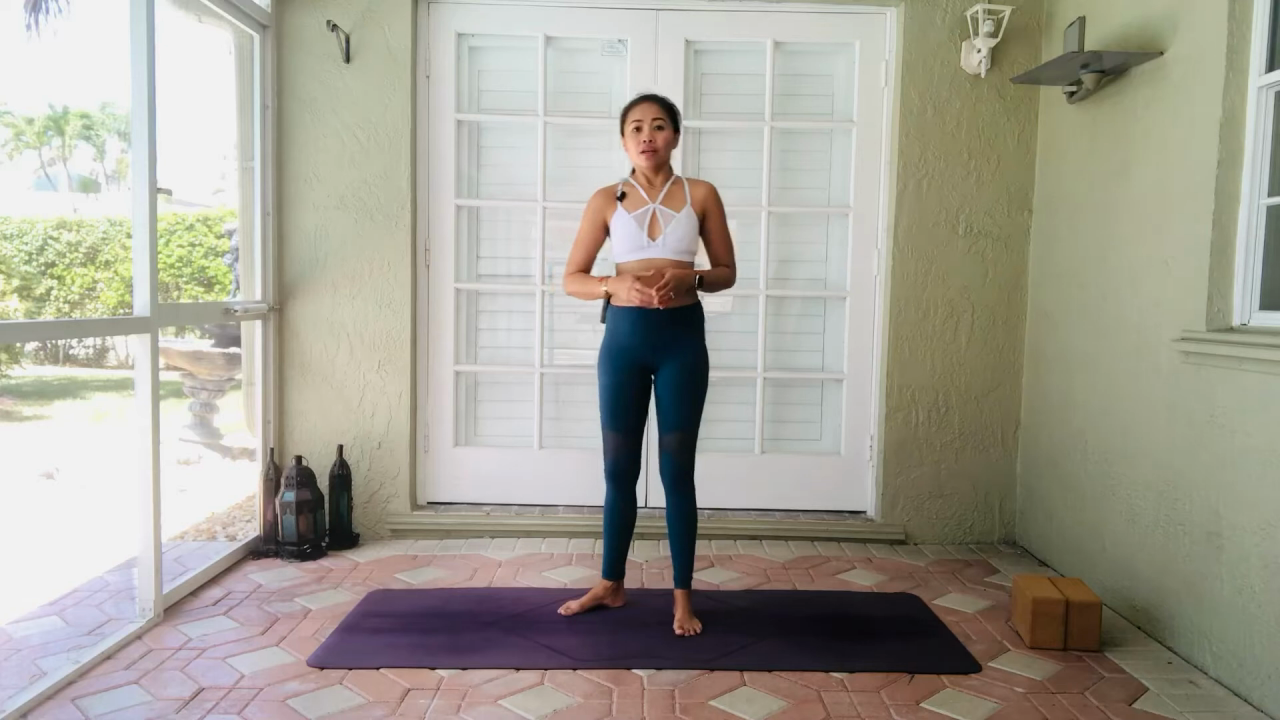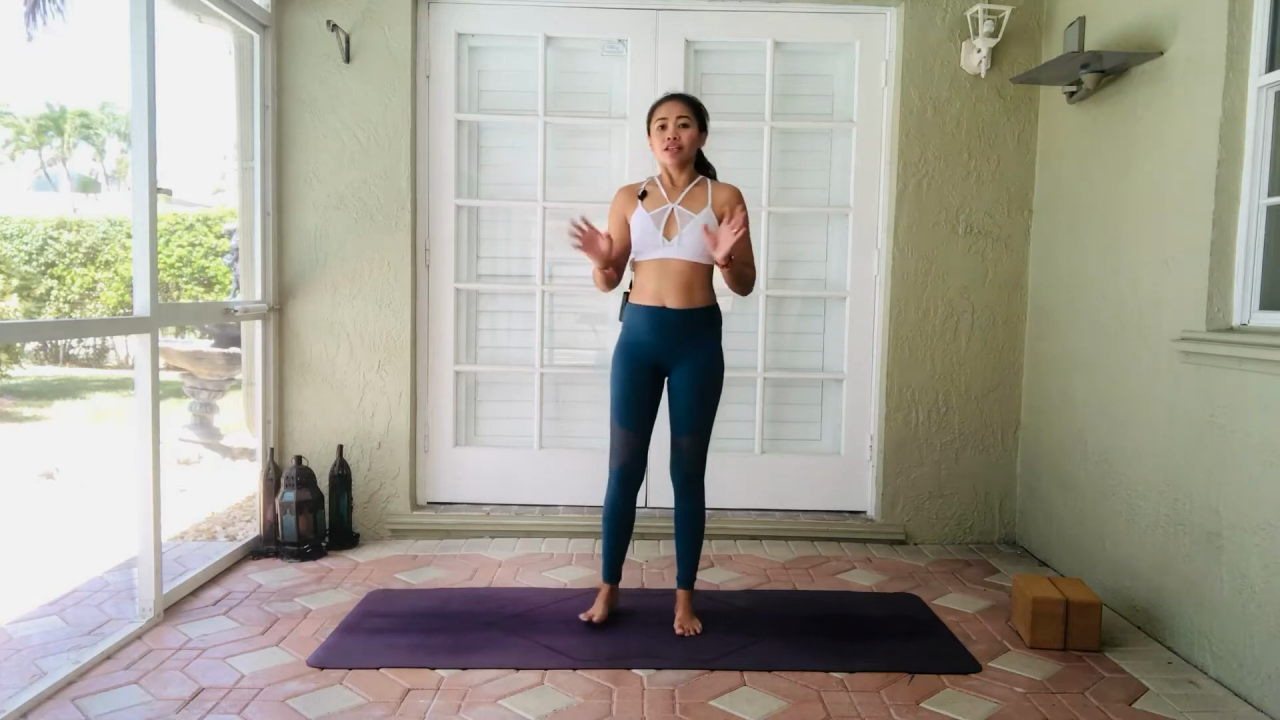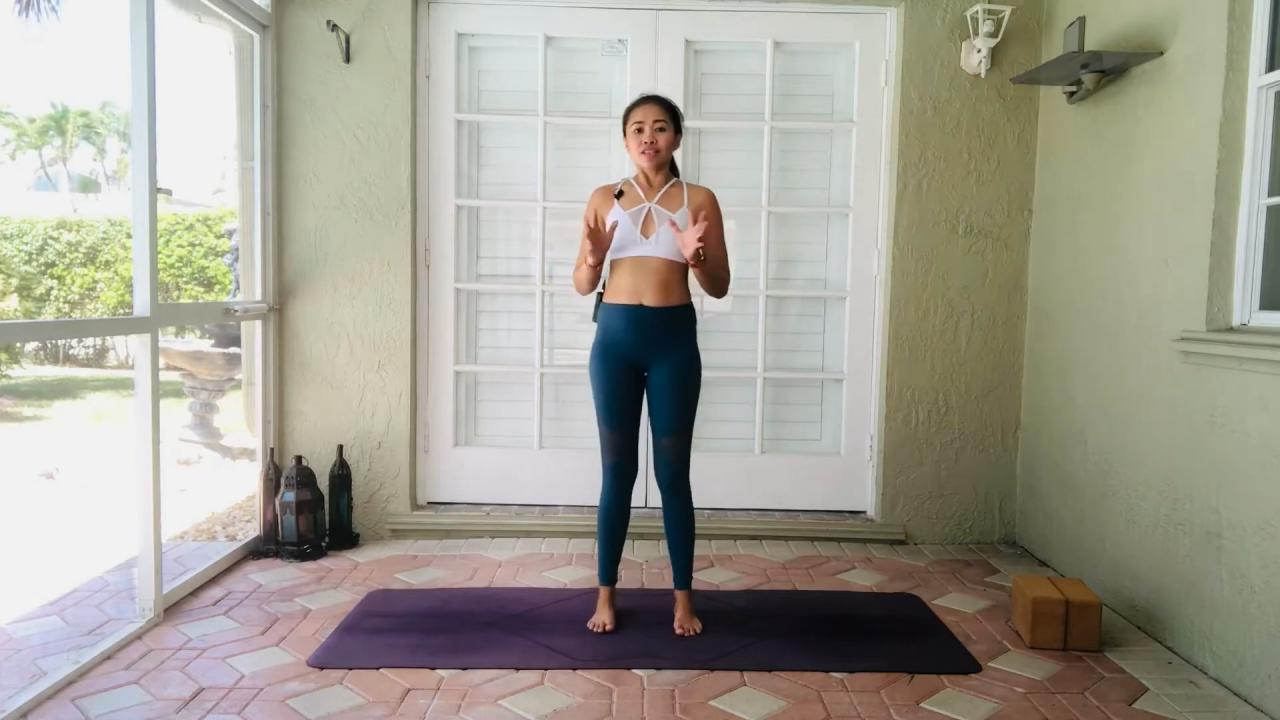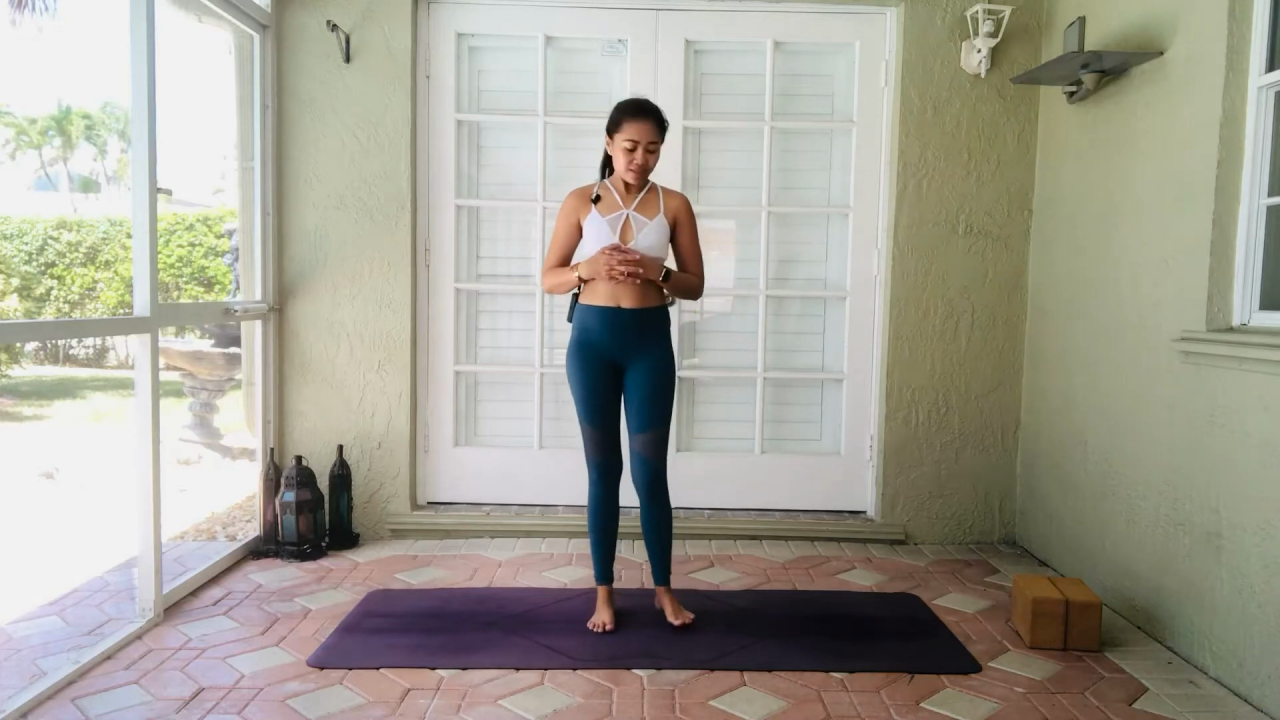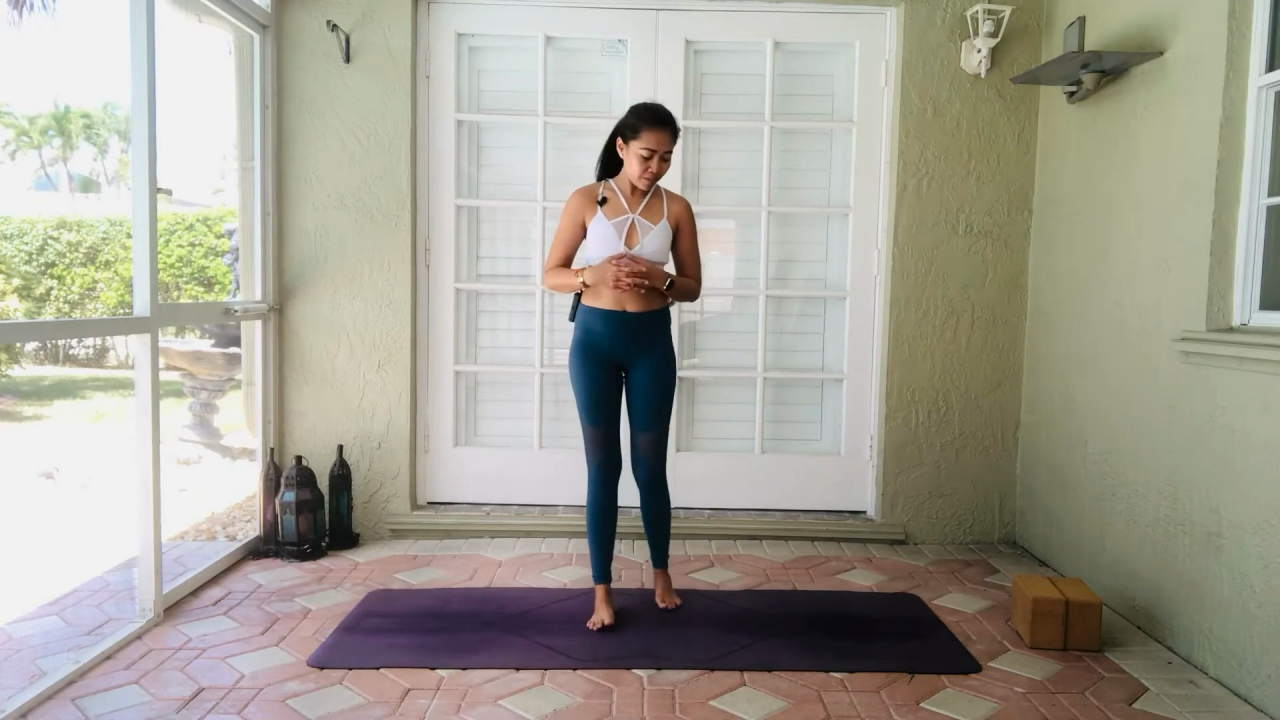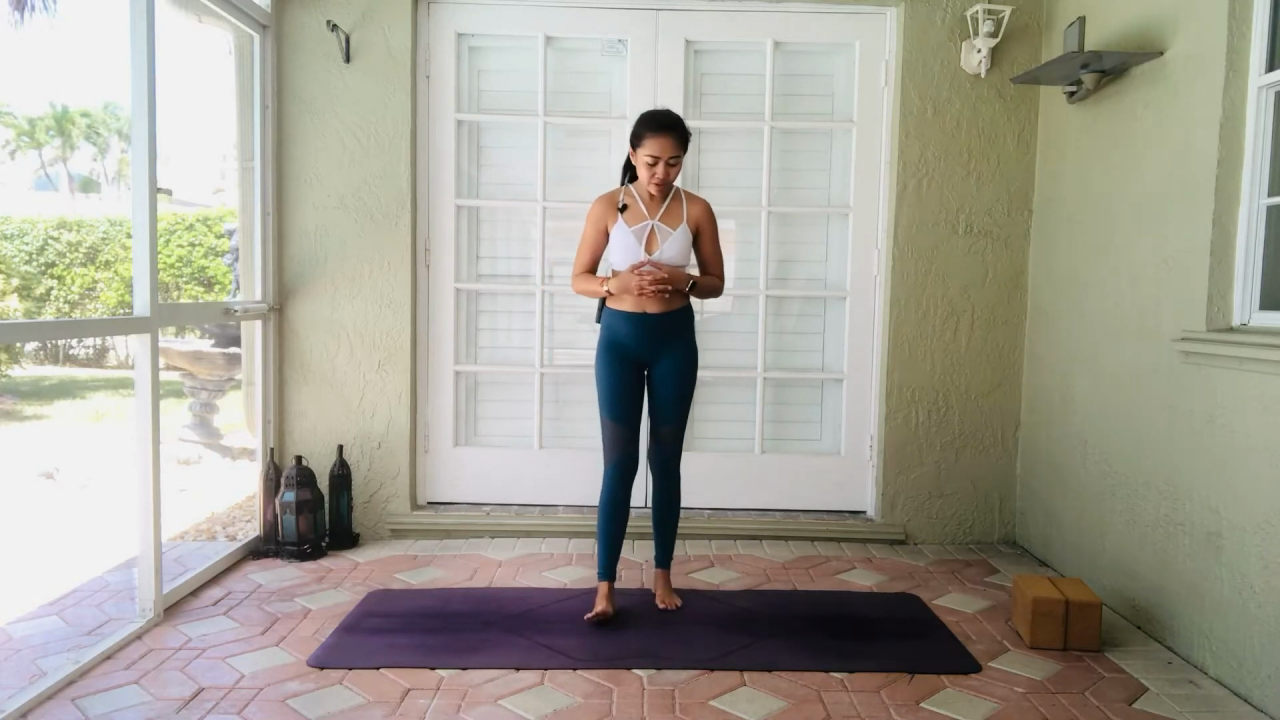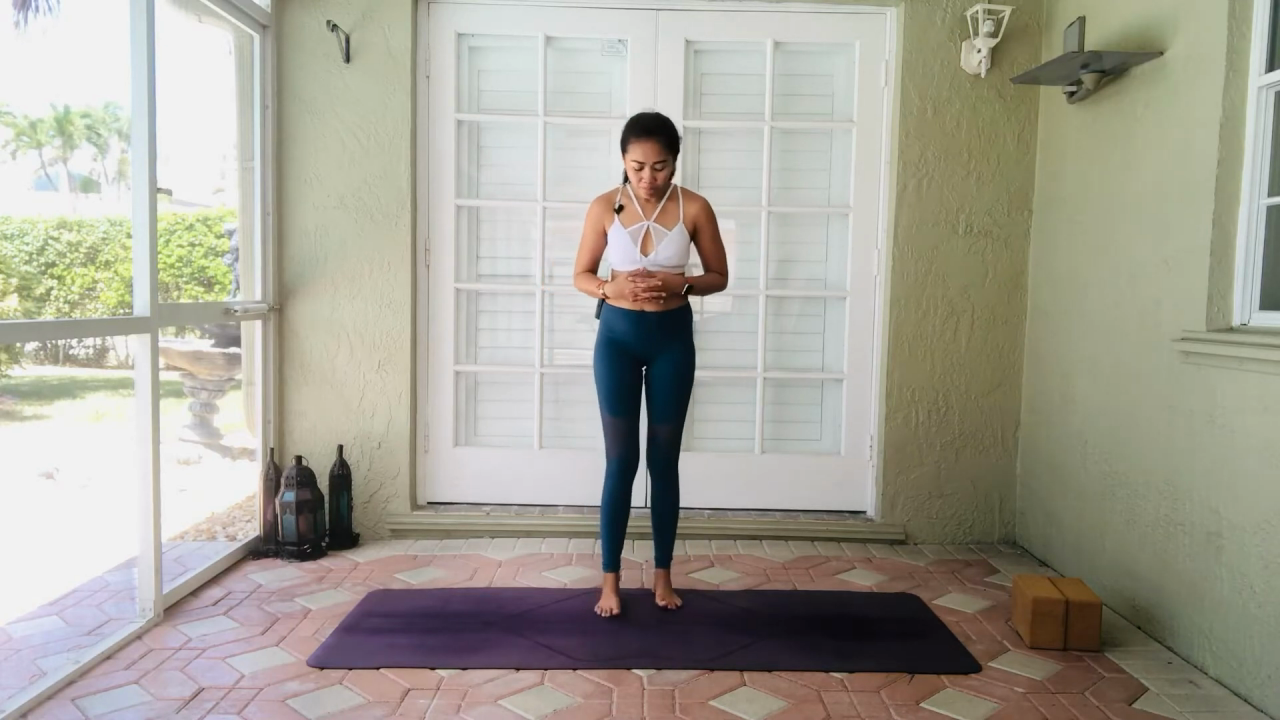
dt=0.4s
person 1, frame 1
left shoulder: (701, 195)
right shoulder: (606, 200)
left elbow: (727, 273)
right elbow: (572, 278)
left wrist: (688, 278)
right wrist: (615, 286)
left hip: (682, 338)
right hip: (624, 336)
left knee: (676, 471)
right knee: (619, 469)
left ankle: (682, 595)
right ankle: (610, 585)
person 1, frame 2
left shoulder: (725, 198)
right shoulder: (628, 198)
left elbow: (745, 284)
right elbow: (604, 282)
left wrist: (726, 258)
right wrist: (602, 259)
left hip: (698, 338)
right hip: (639, 335)
left knee: (688, 473)
right knee: (624, 468)
left ankle: (683, 596)
right ankle: (608, 587)
person 1, frame 3
left shoulder: (699, 200)
right shoulder: (603, 199)
left elbow: (719, 287)
right elbow: (583, 285)
left wrist: (695, 255)
right wrist: (592, 256)
left hip: (674, 336)
right hip: (615, 335)
left knee: (673, 473)
right knee: (617, 470)
left ankle: (683, 596)
right ankle: (605, 592)
person 1, frame 4
left shoulder: (674, 205)
right shoulder: (580, 201)
left elbow: (695, 285)
right elbow: (548, 278)
left wrist: (656, 272)
right wrist: (586, 268)
left hip: (650, 339)
right hip: (592, 337)
left knee: (649, 472)
right knee: (602, 469)
left ankle: (664, 587)
right ankle: (604, 594)
person 1, frame 5
left shoulder: (677, 208)
right shoulder: (585, 200)
left elbow: (693, 286)
right elbow: (551, 274)
left wrist: (660, 279)
right wrist: (591, 275)
left hip: (652, 340)
right hip: (595, 338)
left knee: (649, 467)
right knee: (602, 468)
left ankle: (660, 572)
right ankle: (602, 592)
person 1, frame 6
left shoulder: (696, 210)
right shoulder: (607, 207)
left elbow: (716, 283)
right elbow: (579, 278)
left wrist: (683, 281)
right wrist: (617, 284)
left hip: (674, 340)
right hip: (620, 338)
left knee: (666, 462)
right knee: (619, 464)
left ankle: (662, 575)
right ankle: (605, 587)
person 1, frame 7
left shoulder: (694, 208)
right shoulder: (604, 207)
left elbow: (719, 276)
right elbow: (581, 275)
left wrist: (679, 284)
right wrist: (612, 288)
left hip: (672, 337)
right hip: (618, 335)
left knee: (663, 460)
right knee: (621, 460)
left ankle: (662, 573)
right ankle: (610, 579)
